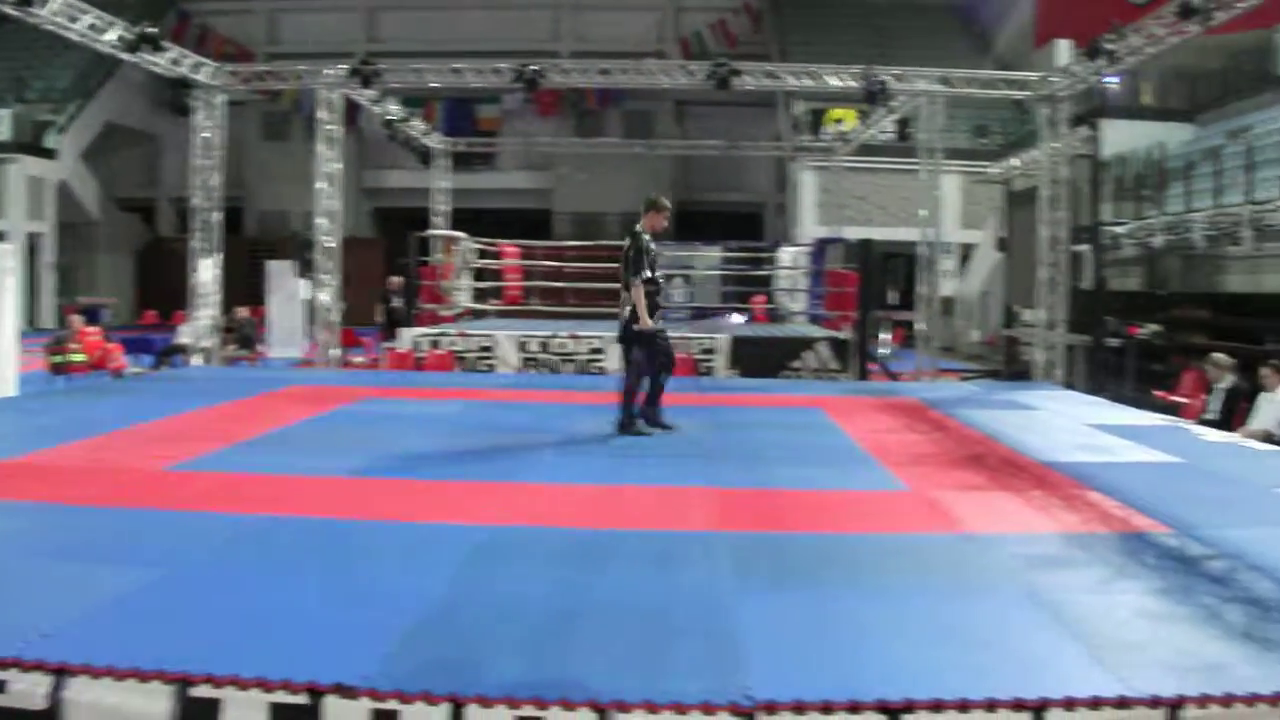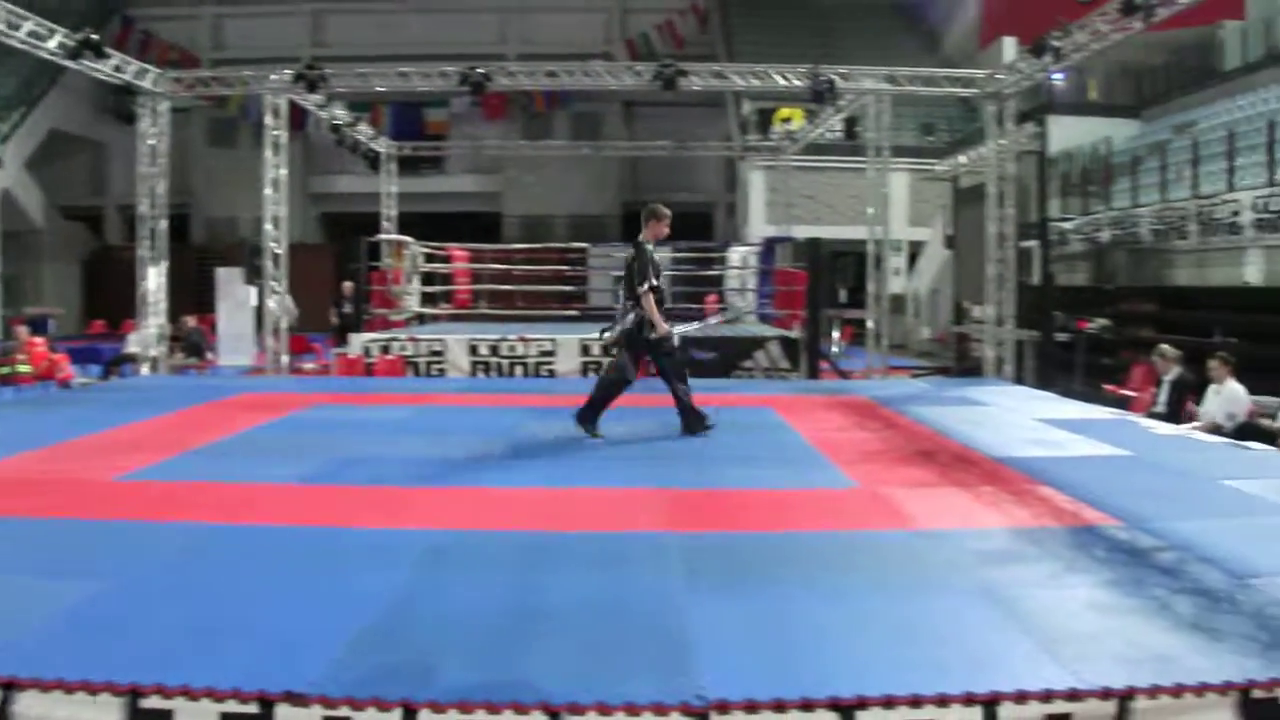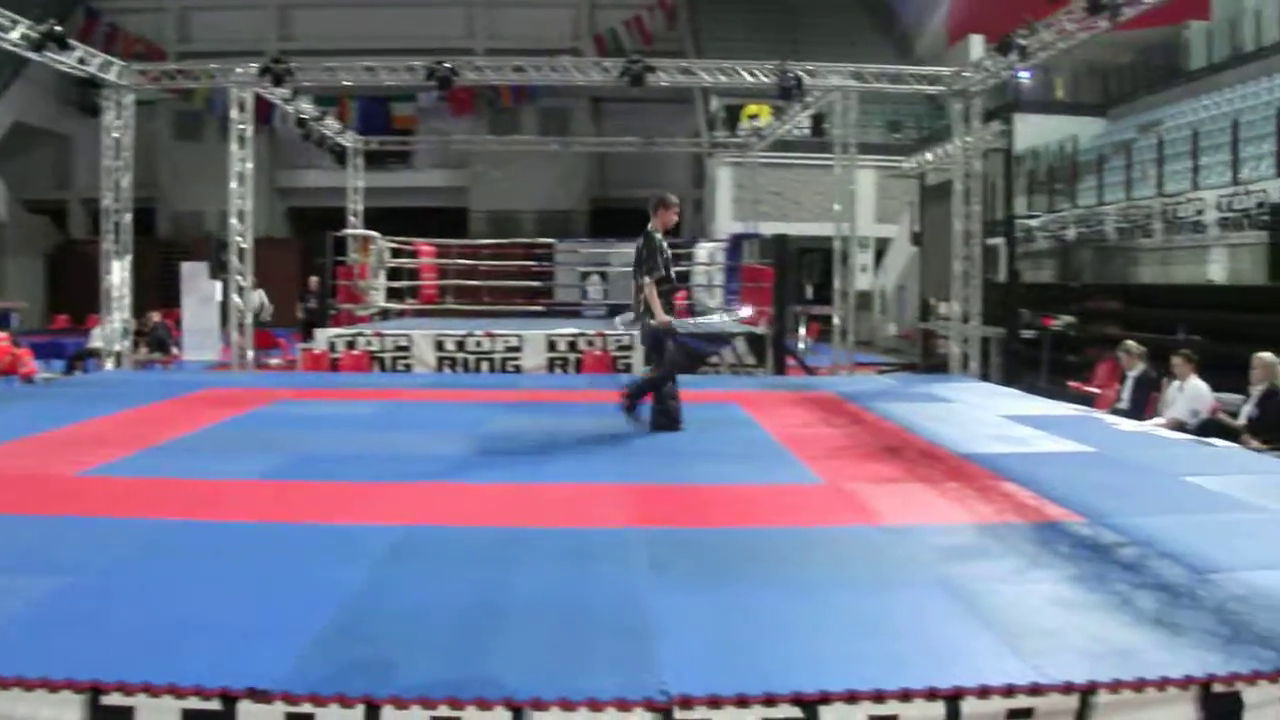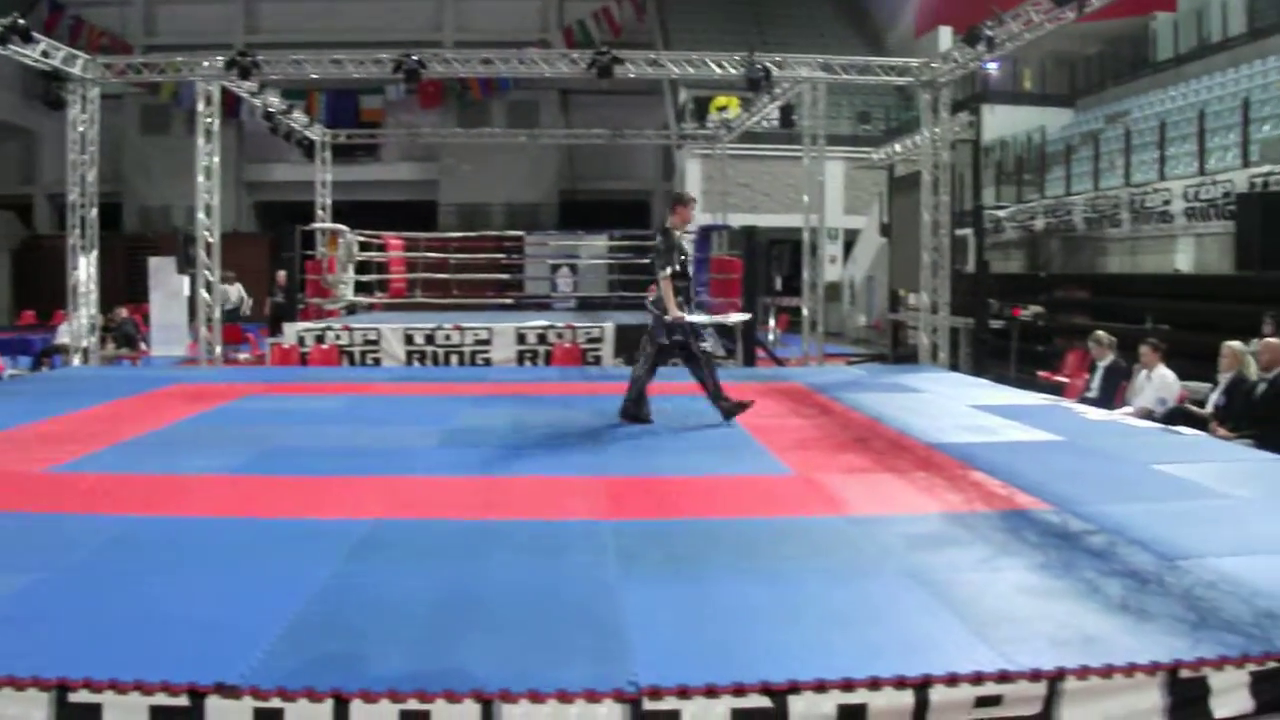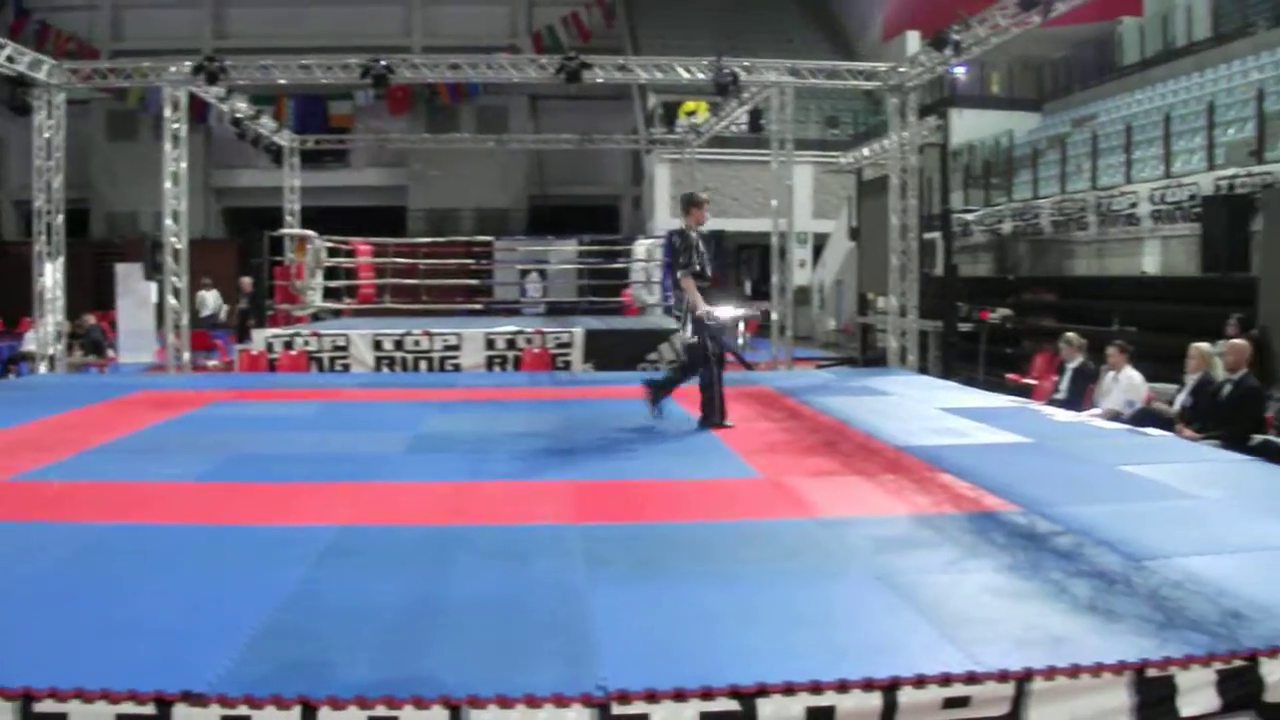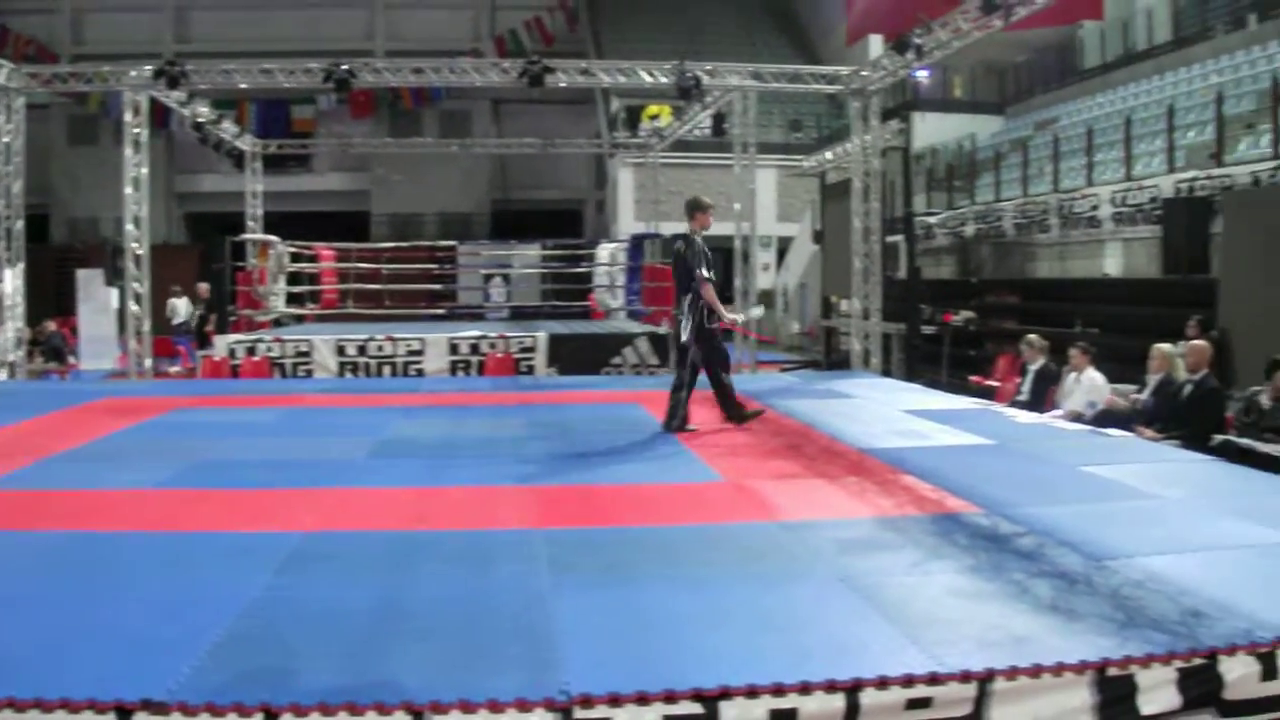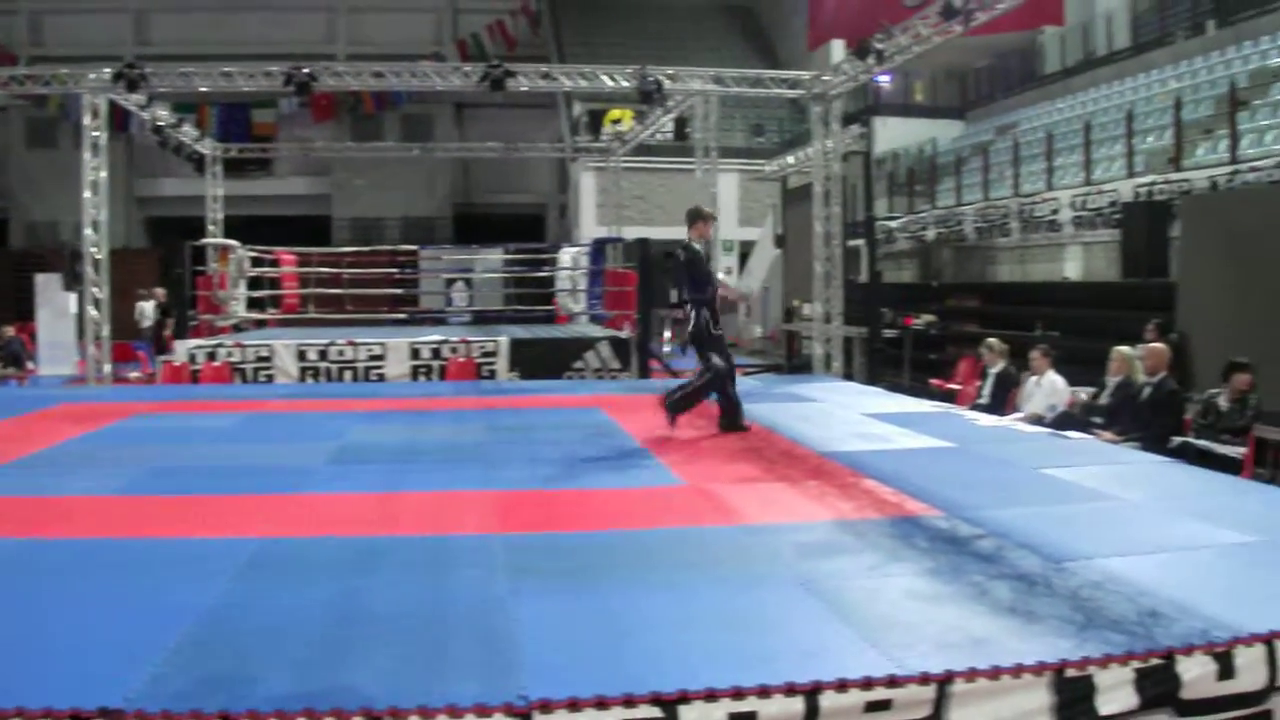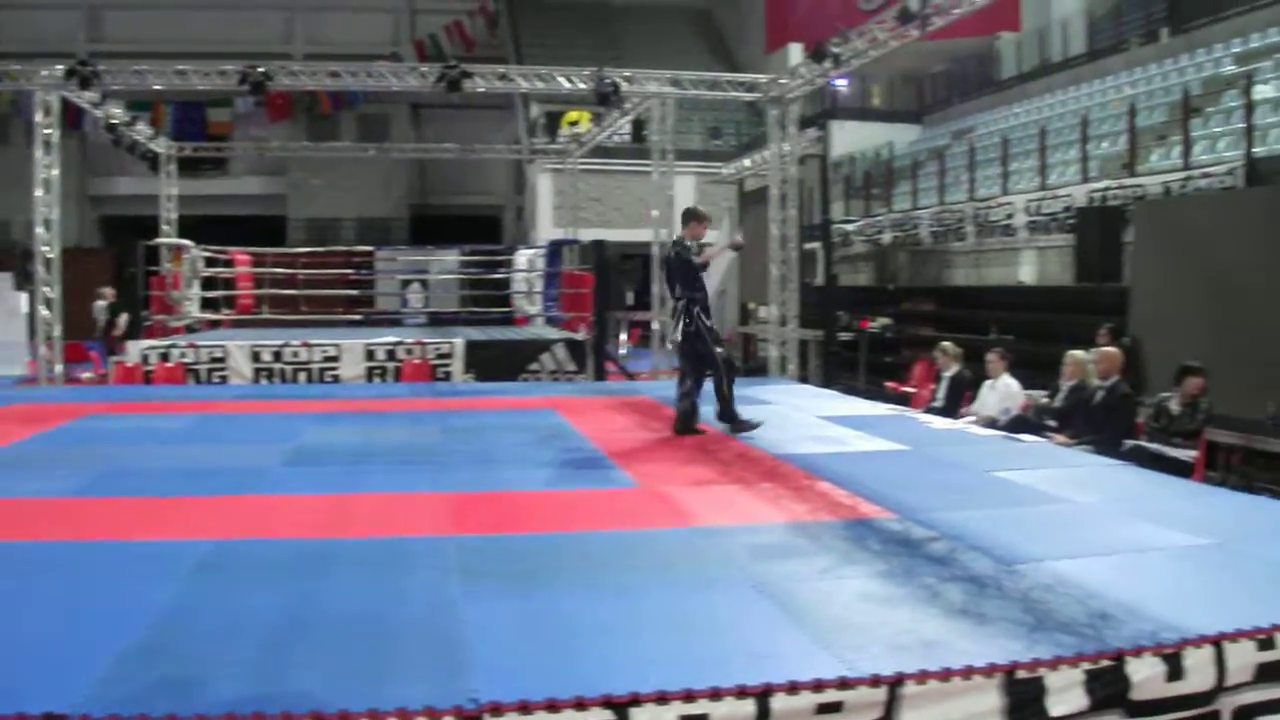
dt=0.2s
person 1, frame 1
left shoulder: (643, 240)
right shoulder: (639, 242)
right elbow: (636, 283)
right wrist: (643, 316)
left hip: (645, 314)
right hip: (637, 316)
left knee: (664, 359)
right knee: (637, 368)
left ankle: (650, 412)
right ankle: (627, 420)
person 1, frame 2
left shoulder: (643, 250)
right shoulder: (643, 252)
right elbow: (644, 292)
right wrist: (659, 322)
left hip: (648, 325)
right hip: (641, 324)
left knee: (674, 370)
right knee: (621, 374)
left ankle: (691, 420)
right ankle: (587, 417)
person 1, frame 3
left shoulder: (653, 239)
right shoulder: (651, 241)
left elbow: (637, 280)
right elbow: (647, 281)
right wrist: (658, 313)
left hip: (657, 312)
right hip: (656, 314)
left knee: (667, 363)
right knee: (670, 362)
left ankle: (665, 416)
right ankle: (634, 396)
person 1, frame 4
left shoulder: (670, 236)
right shoulder: (669, 238)
right elbow: (664, 276)
right wrist: (672, 309)
left hip: (671, 308)
right hip: (673, 310)
left knee: (651, 359)
right knee: (700, 356)
left ankle: (633, 408)
right ankle: (723, 405)
person 1, frame 5
left shoulder: (689, 237)
right shoulder: (687, 238)
right elbow: (685, 276)
right wrist: (699, 304)
left hip: (694, 308)
right hip: (694, 309)
left knee: (696, 360)
right knee: (711, 359)
left ankle: (658, 390)
right ankle: (712, 415)
person 1, frame 6
left shoulder: (686, 242)
right shoulder: (693, 244)
right elbow: (702, 283)
left wrist: (719, 312)
right wrist: (722, 312)
left hip: (697, 312)
right hip: (697, 313)
left knee: (719, 361)
right knee: (689, 366)
left ankle: (735, 412)
right ankle: (675, 419)
person 1, frame 7
left shoulder: (684, 251)
right shoulder: (694, 252)
right elbow: (712, 282)
left wrist: (722, 289)
right wrist: (739, 294)
left hip: (699, 317)
right hip: (702, 319)
left knee: (724, 368)
right knee: (717, 370)
left ankle: (731, 419)
right ankle: (674, 402)
person 1, frame 8
left shoulder: (677, 249)
right shoulder: (684, 249)
right elbow: (700, 260)
right wrist: (726, 245)
left hip: (687, 316)
right hip: (693, 315)
left knee: (692, 370)
right knee: (722, 363)
left ankle: (684, 421)
right ankle: (729, 418)
